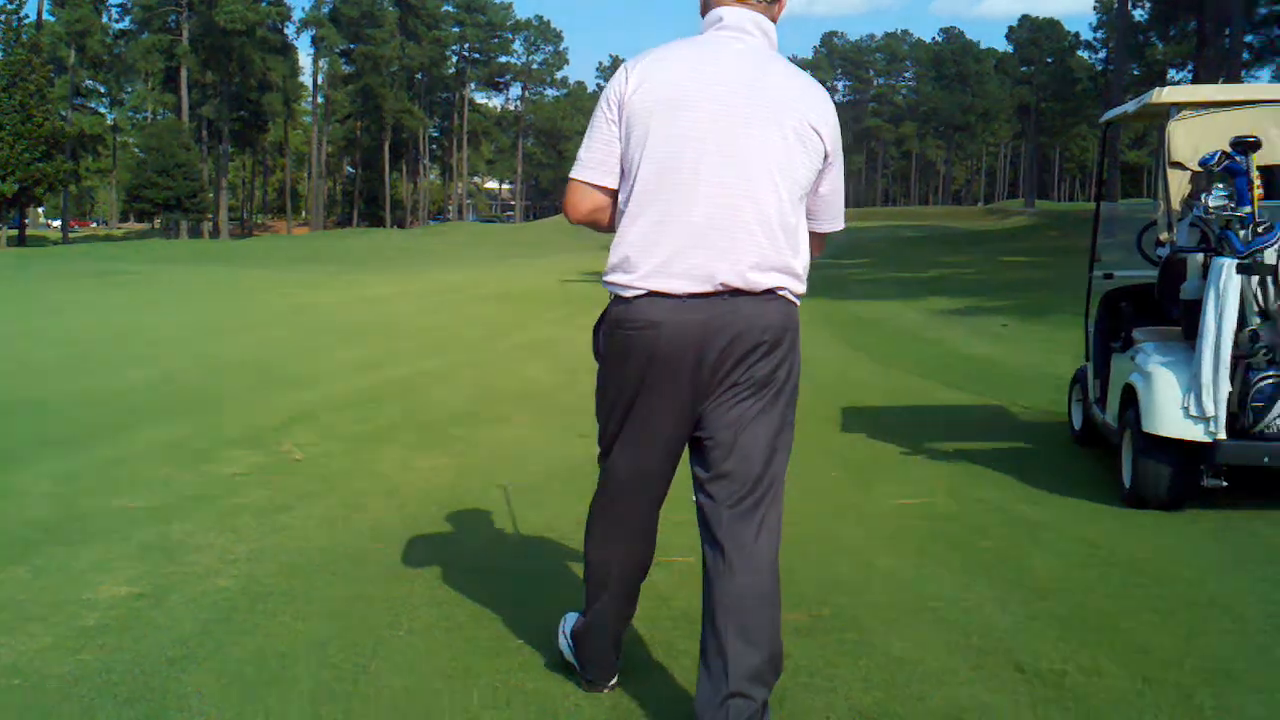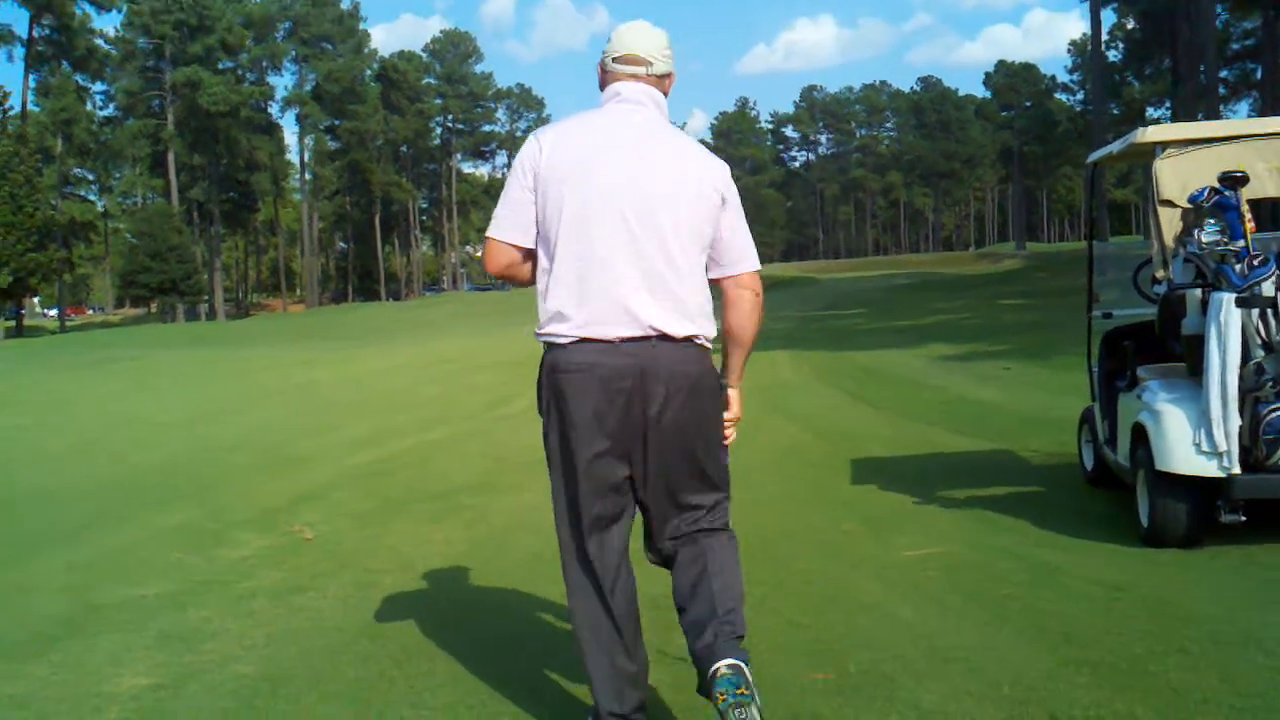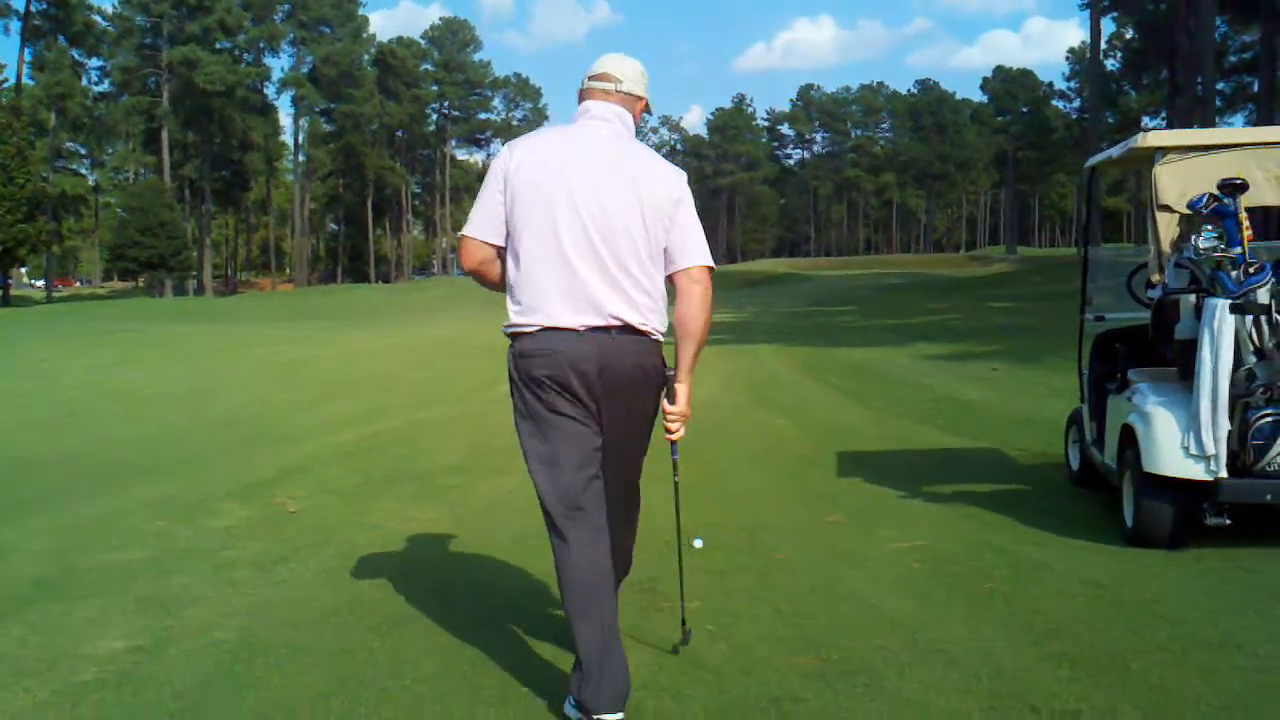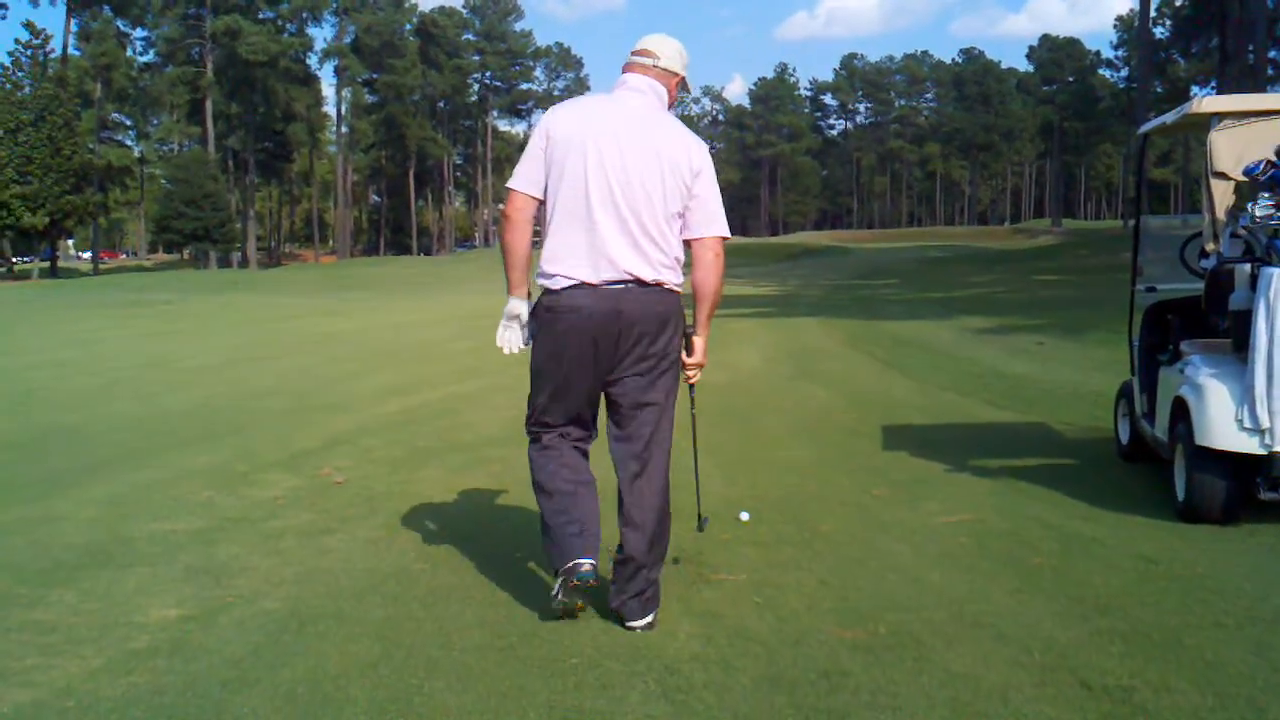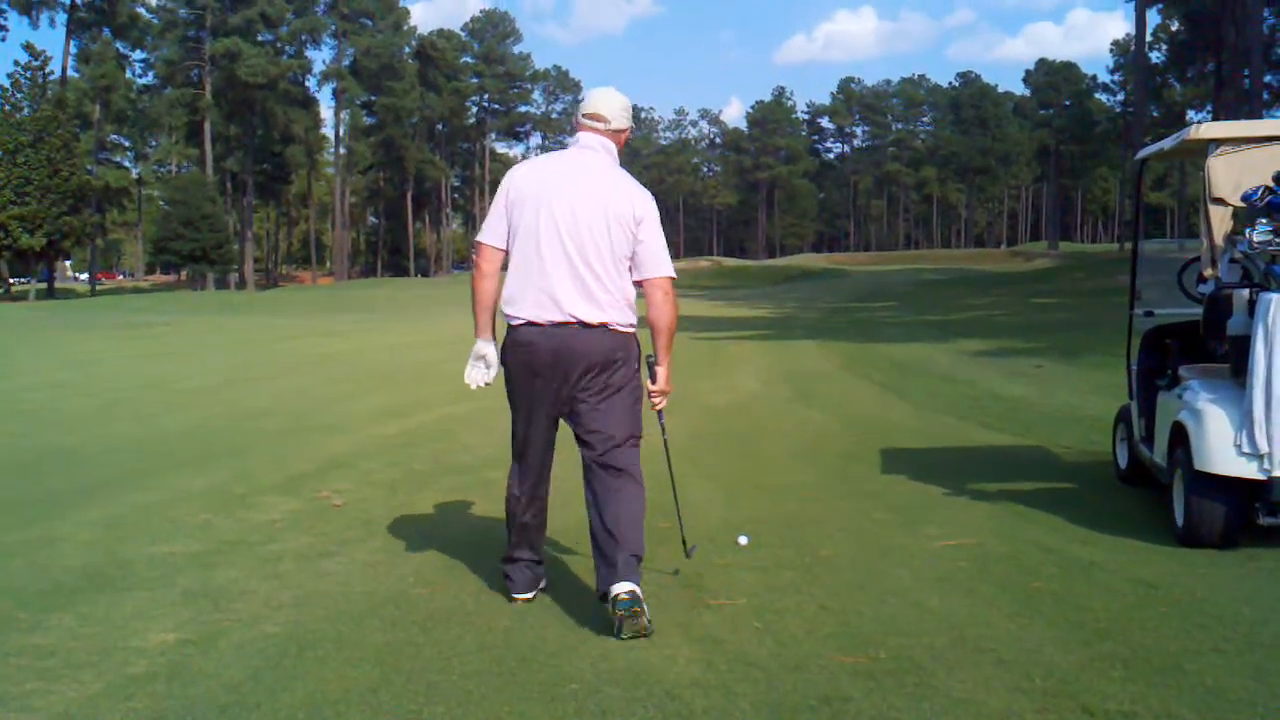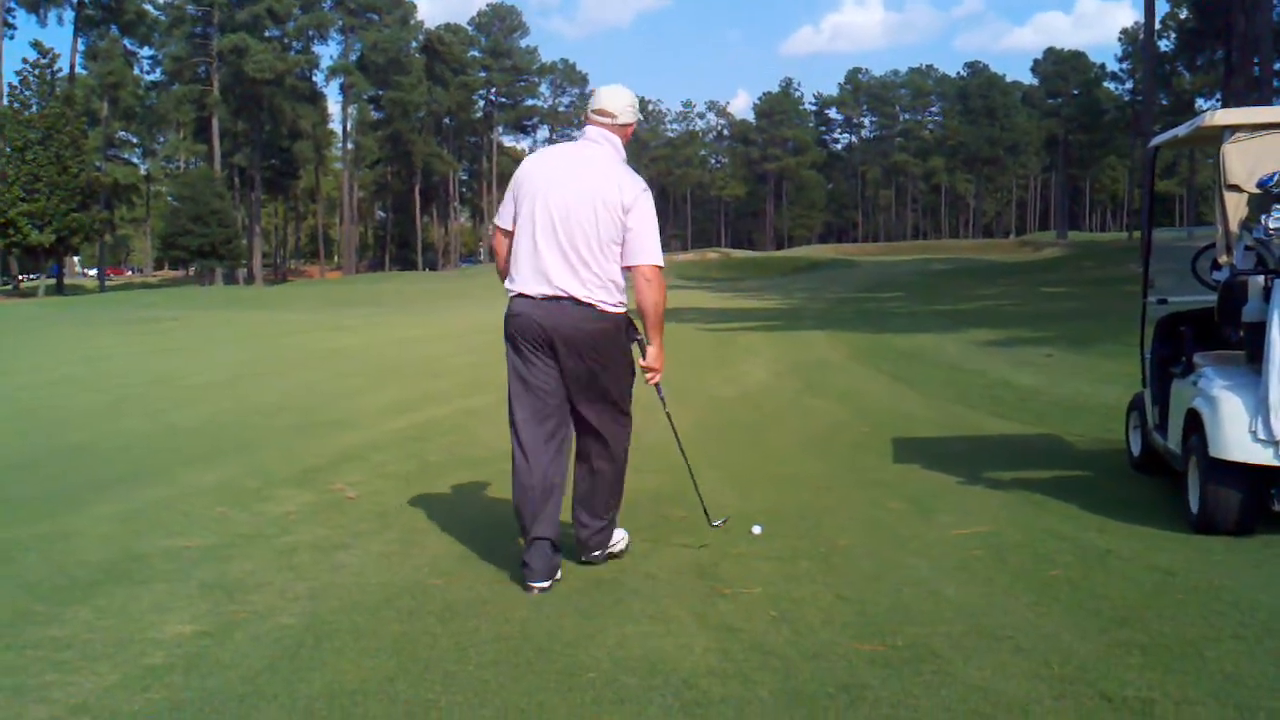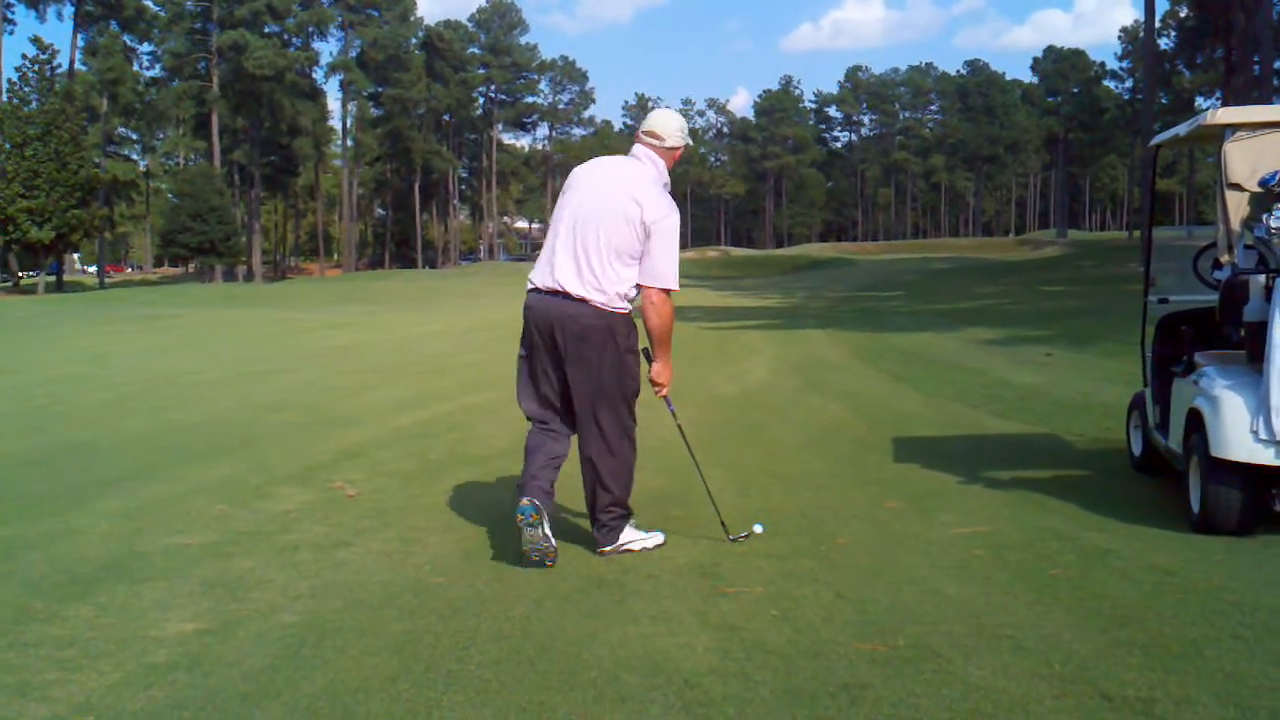
dt=0.4s
person 1, frame 1
left shoulder: (640, 74)
right shoulder: (812, 99)
left elbow: (583, 203)
right elbow: (818, 231)
left hip: (648, 318)
right hip: (760, 325)
left knee: (627, 497)
right knee: (745, 523)
left ankle: (596, 652)
person 1, frame 2
left shoulder: (548, 144)
right shoulder: (704, 162)
left elbow: (500, 260)
right elbow: (744, 289)
right wrist: (732, 384)
left hip: (581, 366)
right hip: (681, 367)
left knee: (594, 545)
right knee: (697, 525)
right ankle: (726, 659)
person 1, frame 3
left shoulder: (520, 154)
right shoulder: (663, 173)
left elbow: (474, 257)
right elbow: (694, 283)
right wrist: (684, 379)
left hip: (546, 353)
right hip: (633, 355)
left knee: (575, 514)
right knee: (615, 502)
right ankle: (597, 645)
person 1, frame 4
left shoulder: (563, 118)
right shoulder: (688, 145)
left elbow: (517, 212)
right elbow: (709, 252)
left wrist: (517, 297)
right wrist: (700, 334)
left hip: (569, 304)
right hip: (653, 309)
left knee: (557, 433)
right knee: (644, 454)
left ankle: (575, 558)
right ankle: (635, 597)
person 1, frame 5
left shoulder: (522, 175)
right shoulder: (634, 193)
left elbow: (486, 262)
right elbow: (659, 290)
left wrist: (484, 338)
right wrist: (663, 364)
left hip: (530, 340)
right hip: (605, 345)
left knee: (530, 461)
right knee: (616, 466)
left ankle: (523, 572)
right ankle: (623, 580)
person 1, frame 6
left shoulder: (534, 163)
right shoulder: (630, 184)
left elbow: (501, 242)
right elbow: (647, 275)
right wrist: (655, 343)
left hip: (529, 315)
right hip: (596, 321)
left knee: (536, 437)
right knee: (604, 429)
left ankle: (540, 561)
right ankle: (595, 533)
person 1, frame 7
left shoulder: (586, 170)
right shoulder: (660, 205)
right elbow: (655, 295)
right wrist: (662, 359)
left hip: (541, 305)
right hip: (599, 319)
left knee: (549, 420)
right knee: (608, 429)
left ankle: (533, 502)
right ankle: (612, 529)
